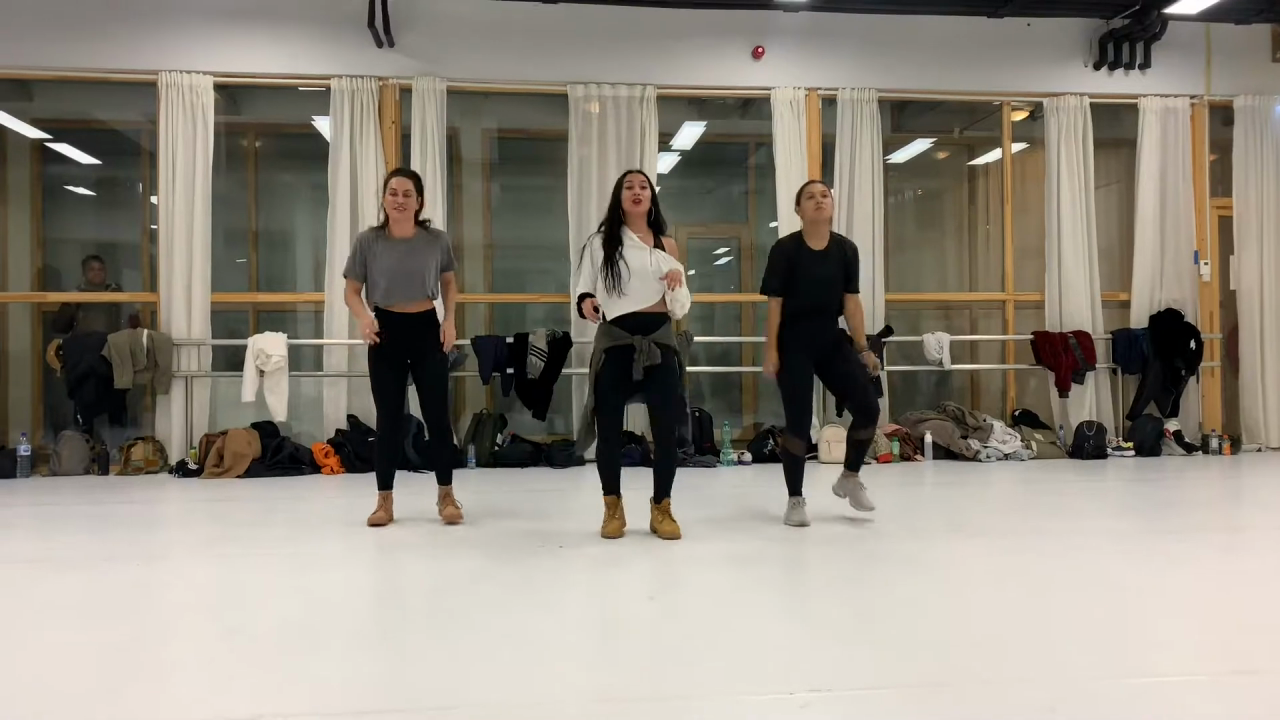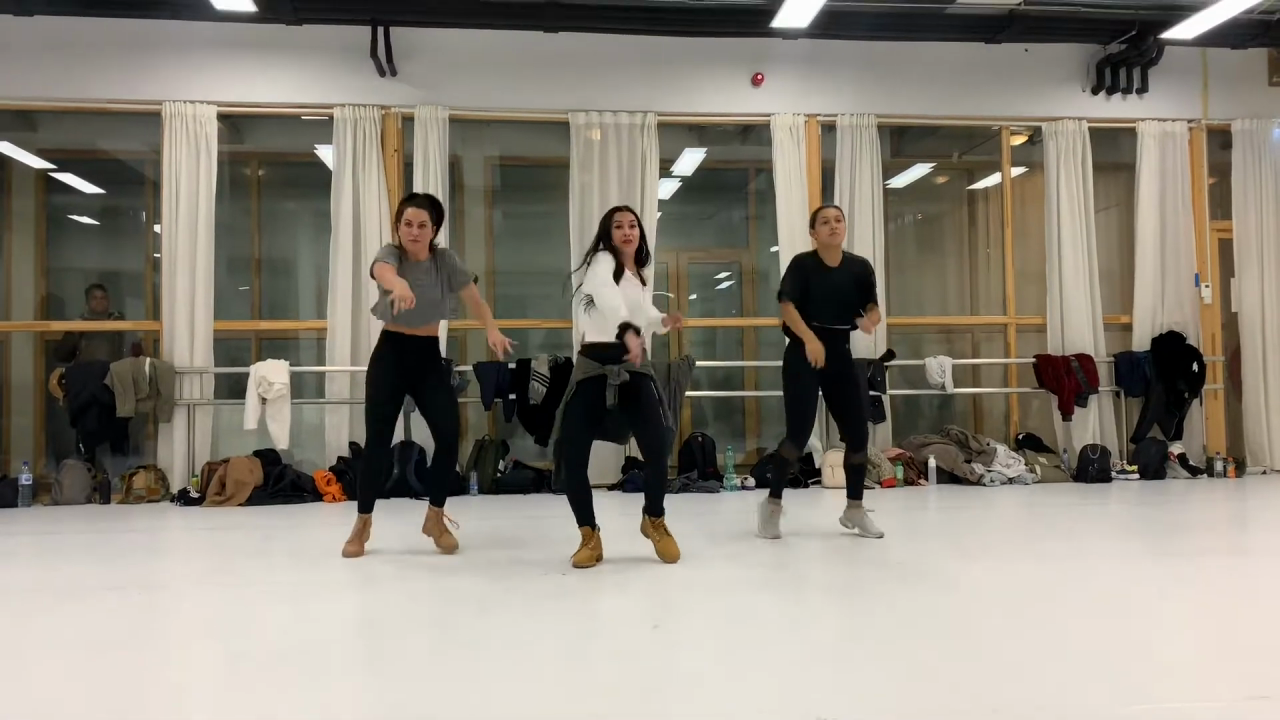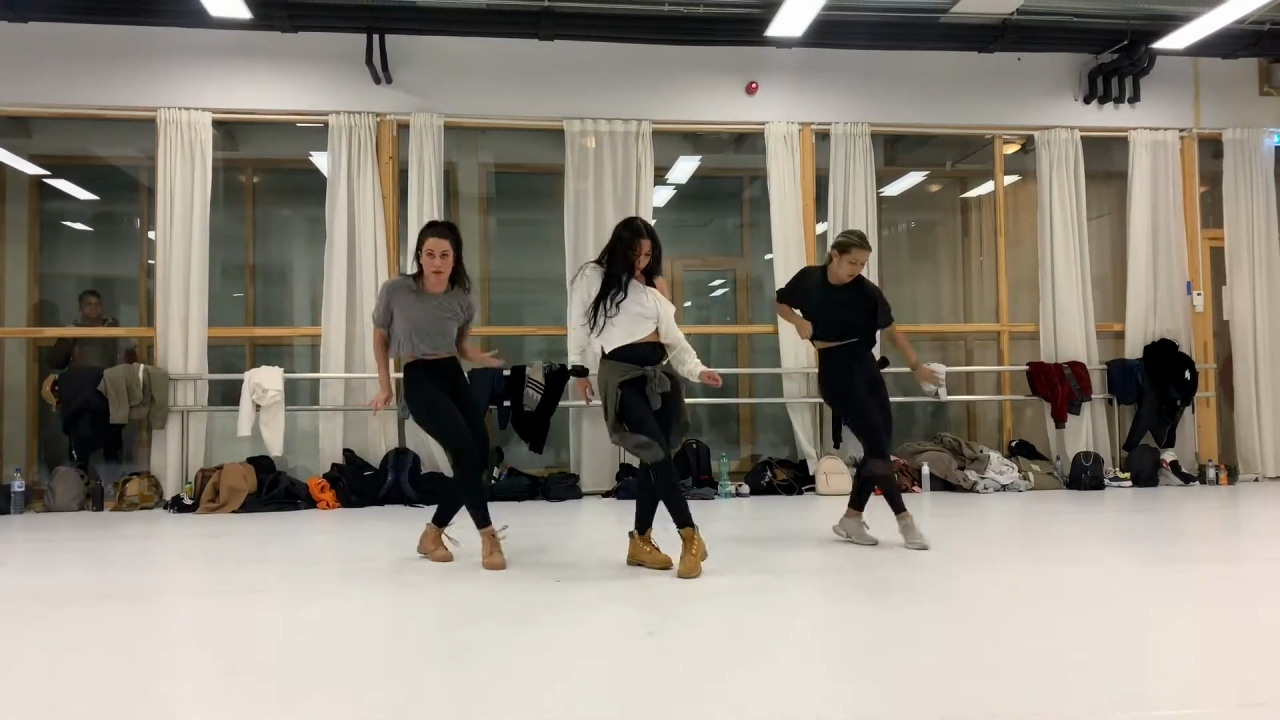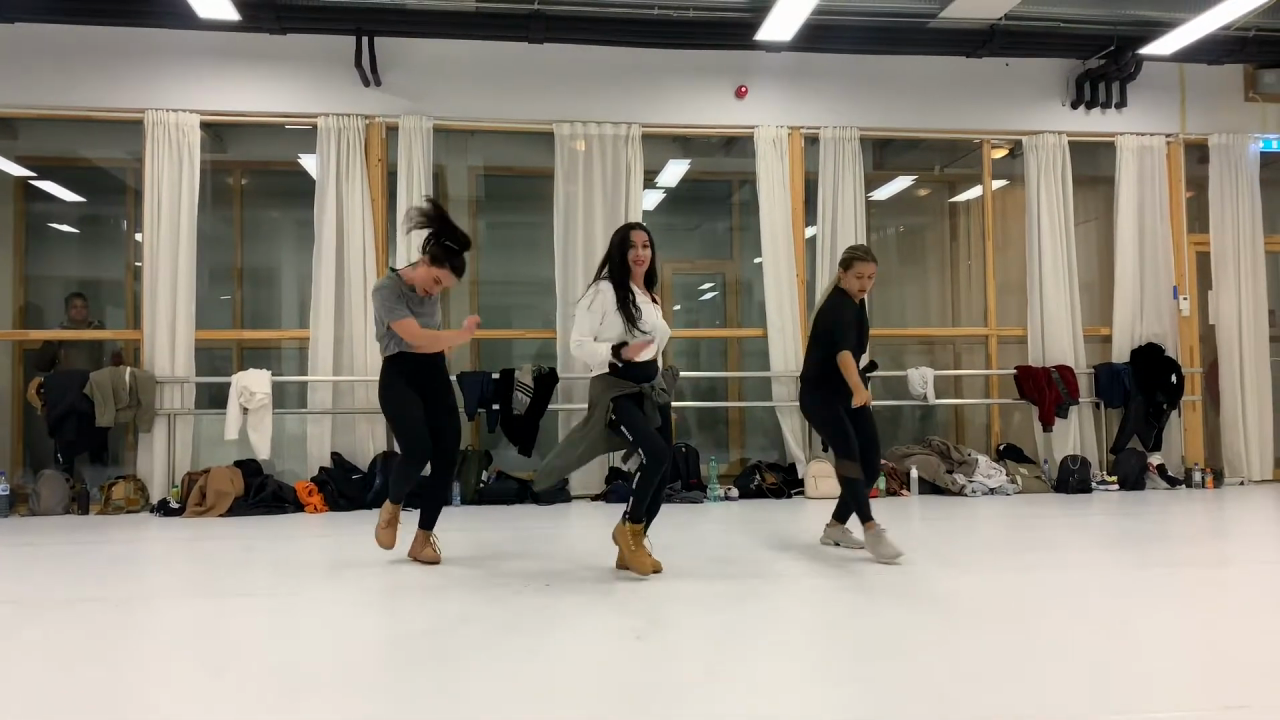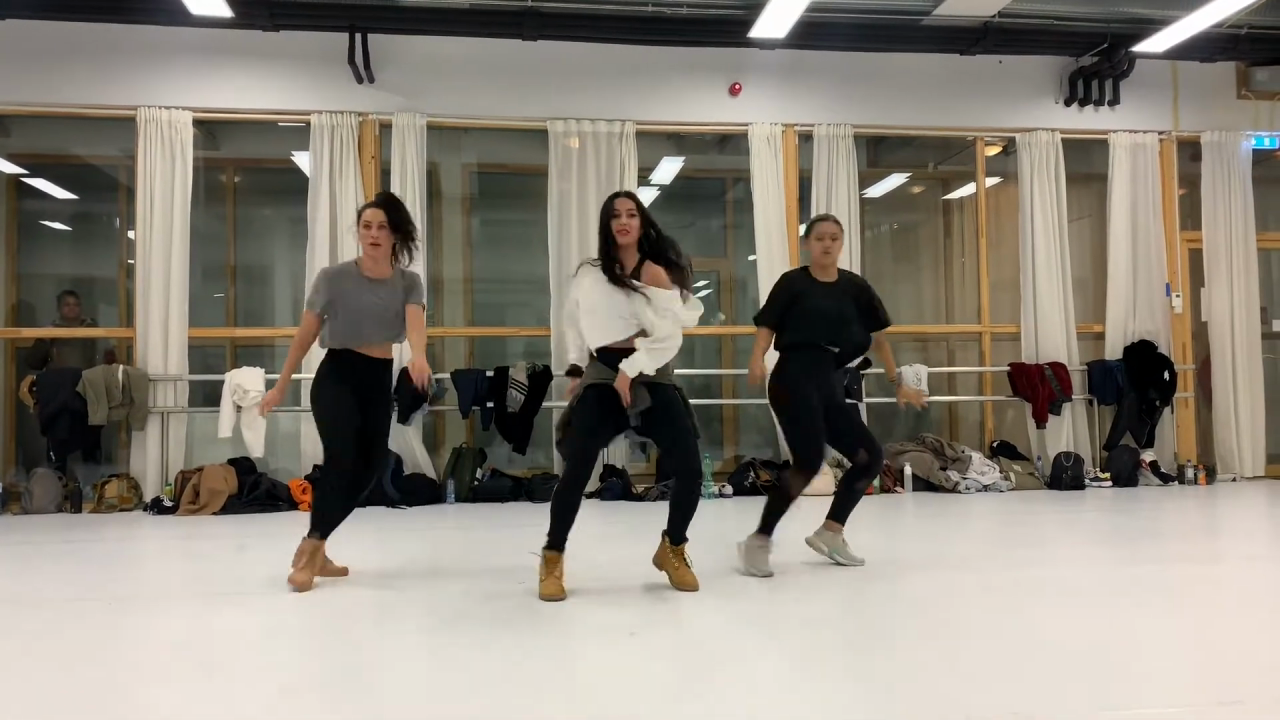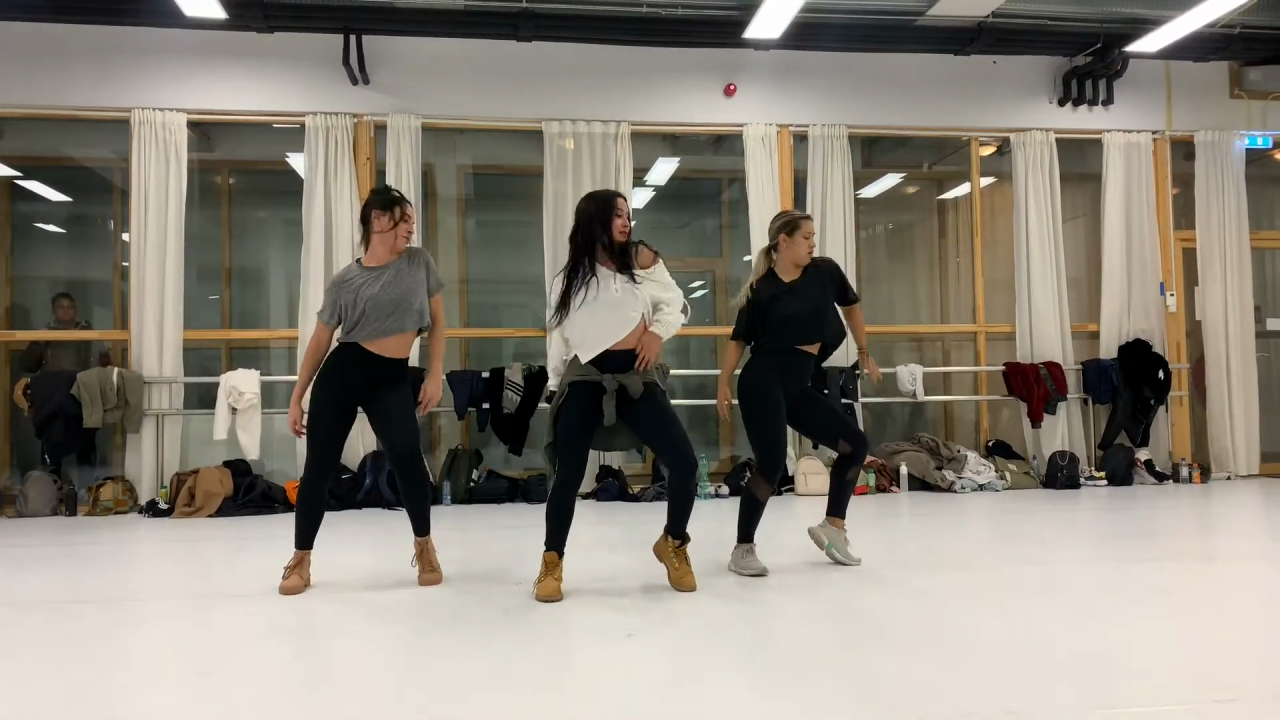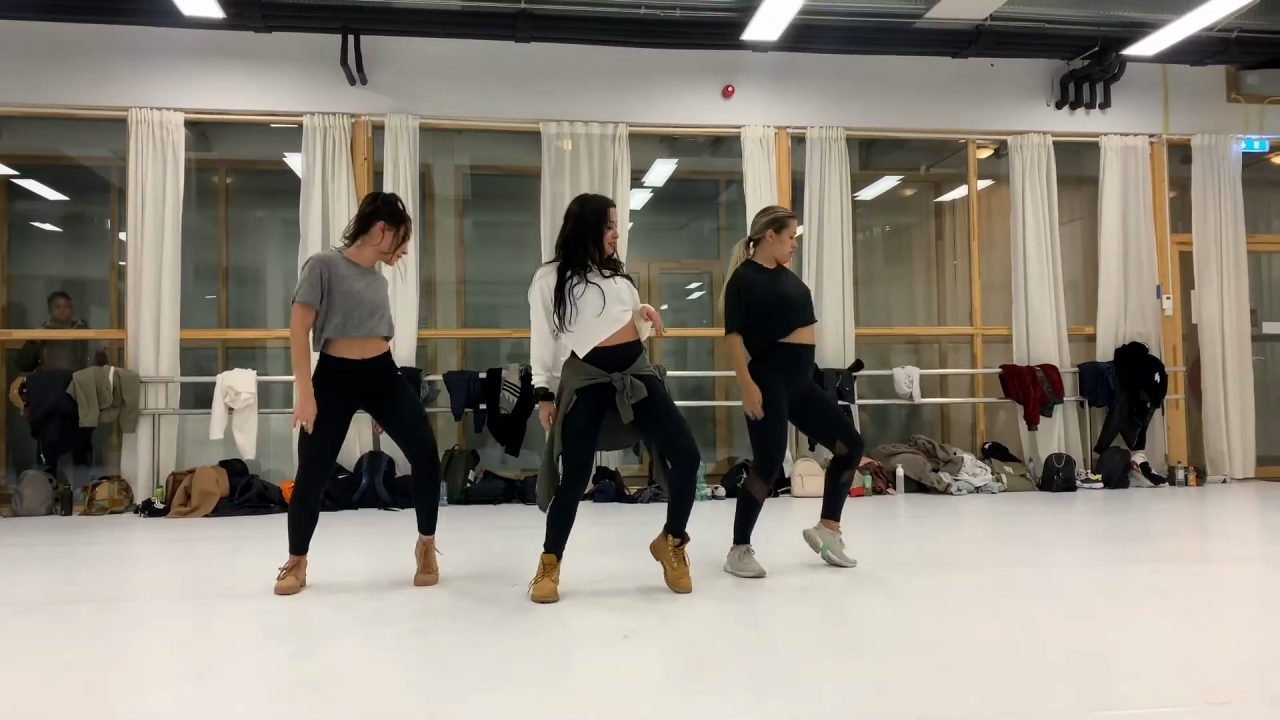
dt=0.7s
person 1, frame 1
left shoulder: (666, 244)
right shoulder: (601, 242)
left elbow: (679, 307)
right elbow: (585, 286)
left wrist: (679, 283)
right wrist: (585, 300)
left hip: (658, 338)
right hip: (615, 338)
left knee: (666, 428)
right knee: (609, 428)
left ankle: (661, 508)
right ankle: (613, 507)
person 1, frame 2
left shoulder: (641, 276)
right shoulder: (602, 261)
right elbow: (604, 296)
left wrist: (661, 322)
right wrist: (628, 331)
left hip: (633, 369)
right hip: (592, 369)
left knee: (657, 448)
right knee: (571, 460)
left ankle: (655, 521)
right ankle: (589, 537)
person 1, frame 3
left shoulder: (654, 287)
right shoulder: (593, 277)
left elbow: (671, 335)
right elbow: (579, 326)
left wrist: (697, 369)
right wrist: (580, 370)
left hip: (659, 373)
right hip: (619, 374)
left knee: (659, 456)
right knee: (656, 455)
left ankle: (641, 540)
right ankle: (690, 537)
person 1, frame 4
left shoulder: (651, 297)
right shoulder: (604, 291)
right elbow: (579, 343)
left wrist: (661, 383)
right wrist: (620, 351)
left hip: (651, 388)
right hip: (617, 388)
left knee: (662, 470)
right knee: (657, 456)
left ankle: (632, 545)
right ankle: (630, 529)
person 1, frame 5
left shoulder: (656, 272)
right shoulder: (589, 273)
left elbow: (670, 335)
right elbow: (574, 321)
left wrist: (631, 368)
right wrist: (575, 369)
left hip: (650, 376)
right hip: (600, 376)
left knee: (689, 470)
right knee: (576, 471)
left ankle: (672, 549)
right ankle: (551, 561)
person 1, frame 6
left shoulder: (640, 258)
right shoulder: (568, 279)
left elbow: (673, 300)
right elbow: (559, 339)
left wrist: (658, 332)
right wrist: (555, 391)
left hip: (636, 375)
right hip: (584, 379)
left knee: (684, 462)
right knee: (568, 475)
left ankle: (673, 544)
right ankle: (552, 563)
person 1, frame 7
left shoulder: (613, 269)
right shoulder: (550, 278)
right elbow: (543, 339)
left wrist: (645, 313)
right wrist: (544, 392)
left hip: (636, 370)
right hip: (585, 377)
left knee: (686, 454)
right knee: (575, 476)
left ankle: (672, 543)
right ankle: (549, 563)
person 2, frame 1
left shoulder: (437, 240)
right shoulder: (367, 241)
left elbow: (450, 282)
right elbow: (351, 291)
left wrist: (450, 318)
right wrist: (363, 315)
left hip: (427, 330)
right hip: (387, 333)
left knee: (437, 415)
right knee: (390, 418)
left ankle: (446, 495)
right ankle: (385, 501)
person 2, frame 2
left shoulder: (446, 260)
right shoulder: (390, 254)
left elbow: (472, 297)
right elbow: (383, 273)
left wrist: (493, 330)
right wrist: (399, 285)
left hip: (429, 357)
right hip: (390, 354)
left knee: (449, 436)
right knee: (378, 443)
left ankle: (435, 517)
right ankle: (362, 524)
person 2, frame 3
left shoulder: (461, 298)
right shoulder: (395, 290)
right elbow: (380, 338)
left wrist: (476, 355)
right wrist: (385, 387)
left hip: (455, 377)
right hip: (420, 381)
left knee: (479, 455)
right knee: (464, 446)
left ankle: (432, 534)
right ankle: (488, 535)
person 2, frame 4
left shoulder: (435, 281)
right shoulder: (386, 290)
right elbow: (418, 338)
right wrist: (461, 335)
left hip: (435, 374)
right hip: (400, 375)
left knee: (446, 458)
right knee: (416, 452)
left ankle: (424, 536)
right ankle: (391, 508)
person 2, frame 5
left shoulder: (408, 283)
right shoulder: (332, 277)
left elbow: (416, 327)
right elbow: (306, 334)
left wrist: (419, 360)
right wrist: (279, 386)
left hip: (378, 380)
right hip: (337, 375)
left knee: (365, 470)
right knee: (340, 456)
left ankle: (315, 549)
right ankle: (309, 549)
person 2, frame 6
left shoulder: (420, 262)
right shoulder: (344, 280)
left elbow: (437, 321)
right elbow: (320, 339)
left wrist: (435, 374)
right wrist: (296, 399)
left hip: (391, 377)
right hip: (342, 371)
left knee: (408, 458)
right knee: (319, 467)
left ankle: (424, 547)
right ankle: (300, 561)
person 2, frame 7
left shoulder: (378, 279)
right shoulder: (322, 265)
right elbow: (299, 330)
right wrist: (303, 392)
left hip: (382, 374)
right hip: (333, 378)
left knee: (426, 455)
right knee: (311, 474)
left ankle: (426, 547)
right ankle: (295, 563)
person 3, frame 1
left shoulder: (846, 249)
right shoulder: (785, 249)
left elbow: (852, 301)
right elbow: (774, 302)
left wrist: (862, 347)
right wrist: (771, 350)
left hip: (831, 335)
right hip: (794, 337)
left knee: (867, 408)
right knee: (799, 421)
left ankle: (850, 477)
right ankle: (795, 500)
person 3, frame 2
left shoulder: (860, 267)
right shoulder: (802, 264)
left elbow: (874, 310)
right elbow: (786, 306)
left wrist: (869, 322)
right wrist: (809, 338)
left hip: (839, 353)
right hip: (802, 354)
left knee: (858, 432)
right knee: (799, 431)
left ankle: (855, 509)
right ankle: (772, 504)
person 3, frame 3
left shoulder: (868, 291)
right shoulder: (810, 277)
left elbow: (890, 329)
right elbow: (781, 304)
left wrist: (916, 366)
right wrist: (799, 323)
left hip: (866, 368)
right hip: (836, 371)
left knee: (878, 445)
right knee: (877, 442)
left ankle: (852, 519)
right ankle: (903, 518)
person 3, frame 4
left shoulder: (854, 302)
right shoulder: (839, 306)
right elbow: (843, 352)
right wrist: (857, 388)
left hip: (845, 391)
right hip: (820, 391)
left knee: (871, 464)
right knee: (847, 447)
left ankle: (836, 527)
right ankle: (870, 529)
person 3, frame 5
left shoulder: (856, 286)
right shoulder: (791, 282)
left elbow: (878, 337)
right elbow: (767, 326)
left wrist: (898, 384)
right wrist: (757, 360)
left hip: (828, 386)
right hip: (794, 379)
left knee: (871, 457)
right knee: (810, 459)
left ankle: (829, 532)
right ankle: (758, 541)
person 3, frame 6
left shoulder: (826, 271)
right shoulder: (761, 288)
left elbow: (851, 307)
right elbow: (739, 339)
left wrist: (864, 354)
right wrist: (723, 382)
left hip: (800, 385)
right hip: (763, 382)
left knee: (855, 444)
right knee: (772, 464)
left ankle: (832, 528)
right ankle: (743, 548)
person 3, frame 7
left shoulder: (782, 272)
right shoulder: (744, 277)
right elbow: (734, 334)
right wrist: (746, 382)
left hip: (801, 378)
right hip: (768, 379)
left knee: (850, 445)
right knee: (769, 461)
left ankle: (827, 530)
right ankle: (739, 550)
